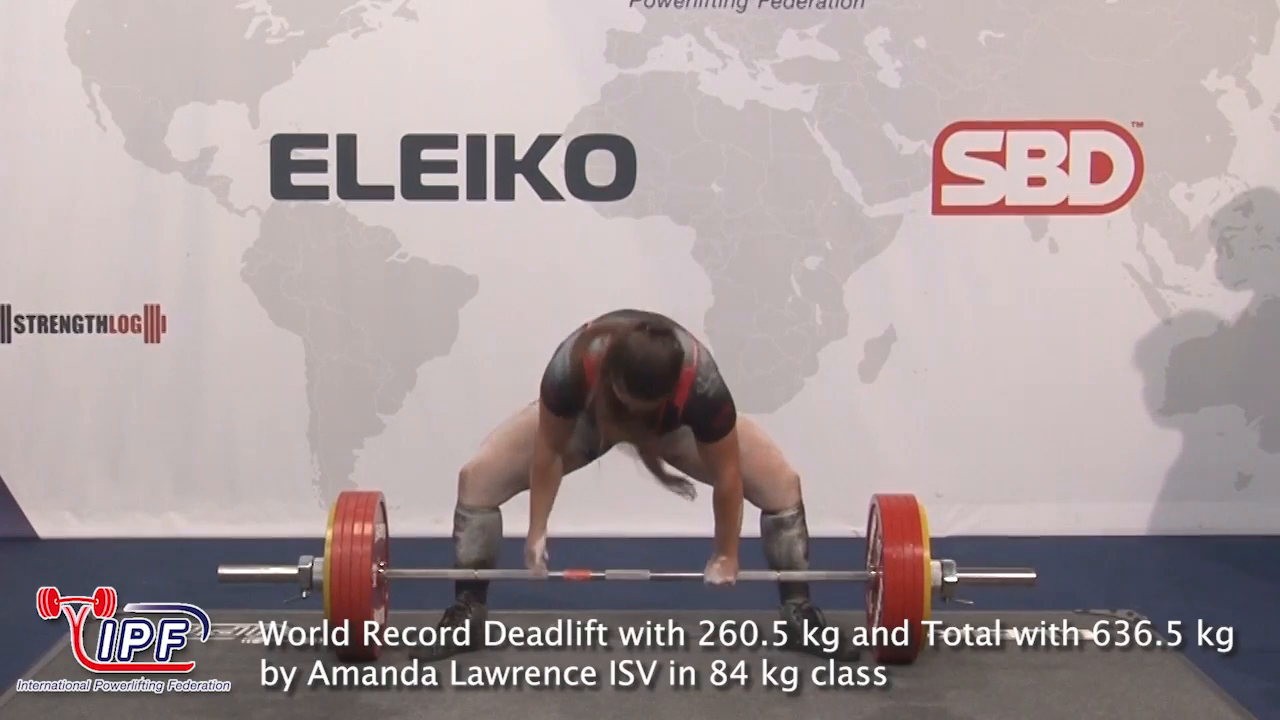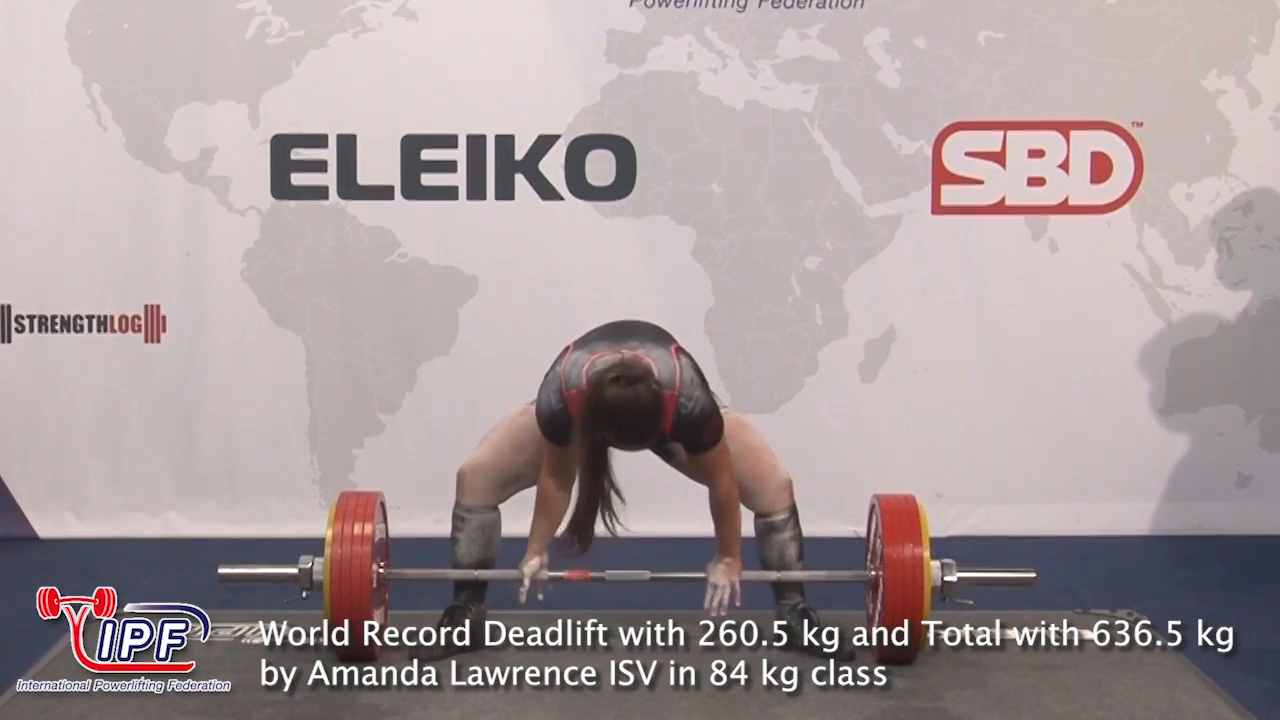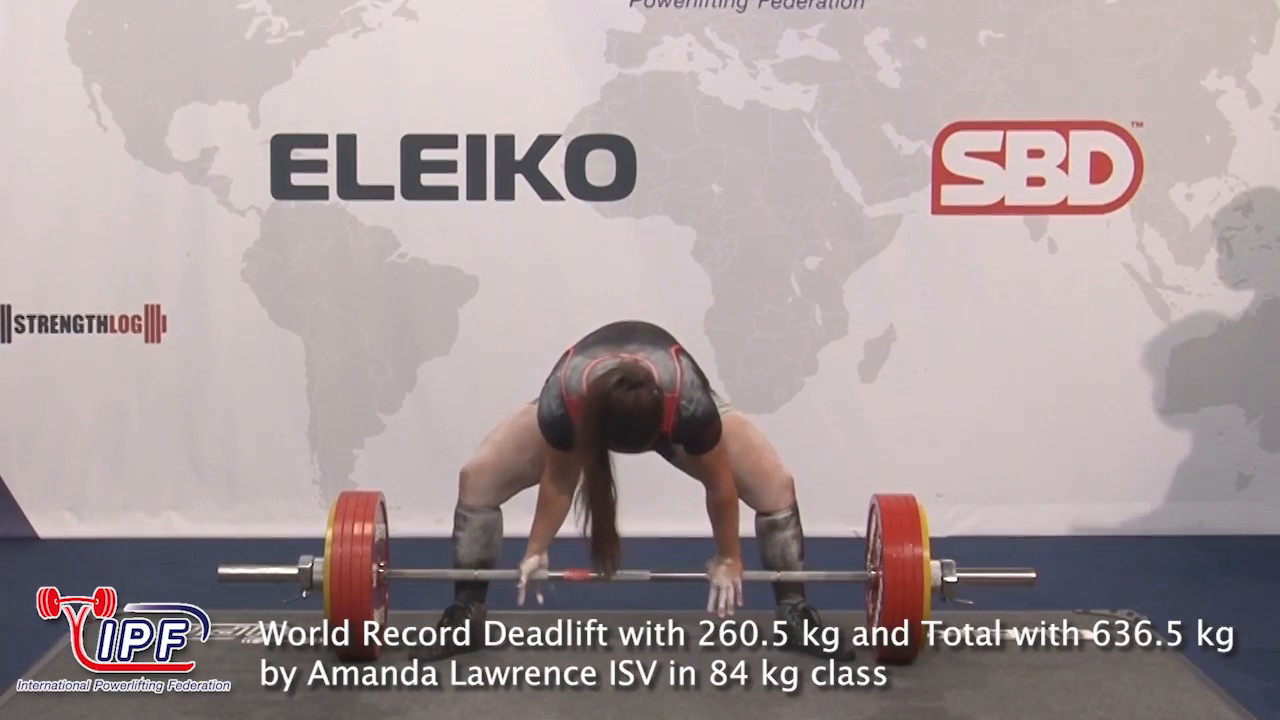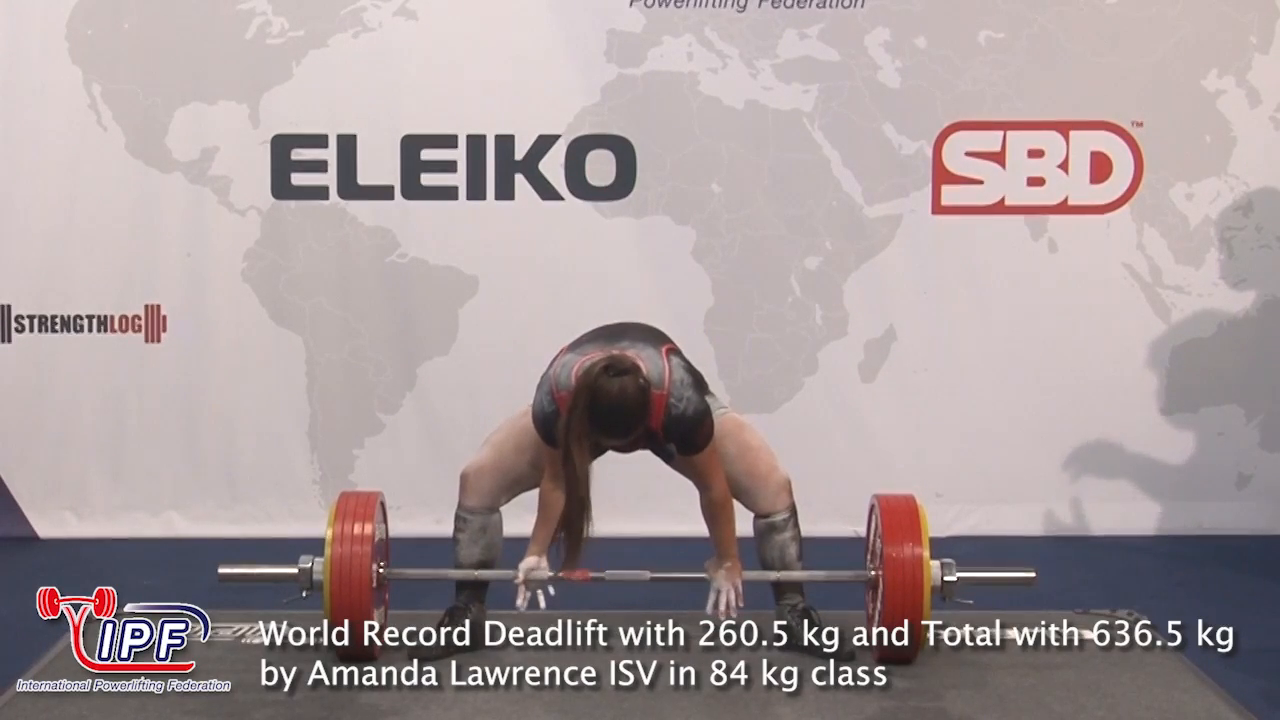
dt=0.5s
person 1, frame 1
left shoulder: (702, 385)
right shoulder: (572, 366)
left elbow: (727, 475)
right elbow: (549, 451)
left wrist: (726, 555)
right wrist: (537, 530)
left hip: (678, 422)
right hip: (586, 414)
left knee: (782, 484)
right knee: (477, 479)
left ankle: (799, 612)
right ankle: (467, 611)
person 1, frame 2
left shoulder: (689, 402)
right shoulder: (561, 395)
left elbow: (721, 482)
right elbow: (556, 476)
left wrist: (728, 558)
right wrist: (537, 552)
left hip: (668, 404)
right hip: (584, 396)
left knee: (773, 486)
right knee: (474, 478)
left ankle: (794, 612)
right ankle: (466, 611)
person 1, frame 3
left shoulder: (689, 402)
right shoulder: (561, 400)
left elbow: (720, 483)
right elbow: (559, 480)
left wrist: (728, 558)
right wrist: (536, 551)
left hip: (671, 399)
right hip: (585, 399)
left knee: (775, 485)
right knee: (477, 478)
left ankle: (794, 613)
right ankle: (467, 612)
person 1, frame 4
left shoulder: (680, 400)
right shoulder: (554, 397)
left elbow: (712, 484)
right elbow: (557, 478)
left wrist: (726, 561)
right wrist: (536, 553)
left hip: (666, 405)
right hip: (581, 406)
left knee: (773, 486)
right knee: (477, 480)
left ankle: (793, 614)
right ankle: (467, 613)
